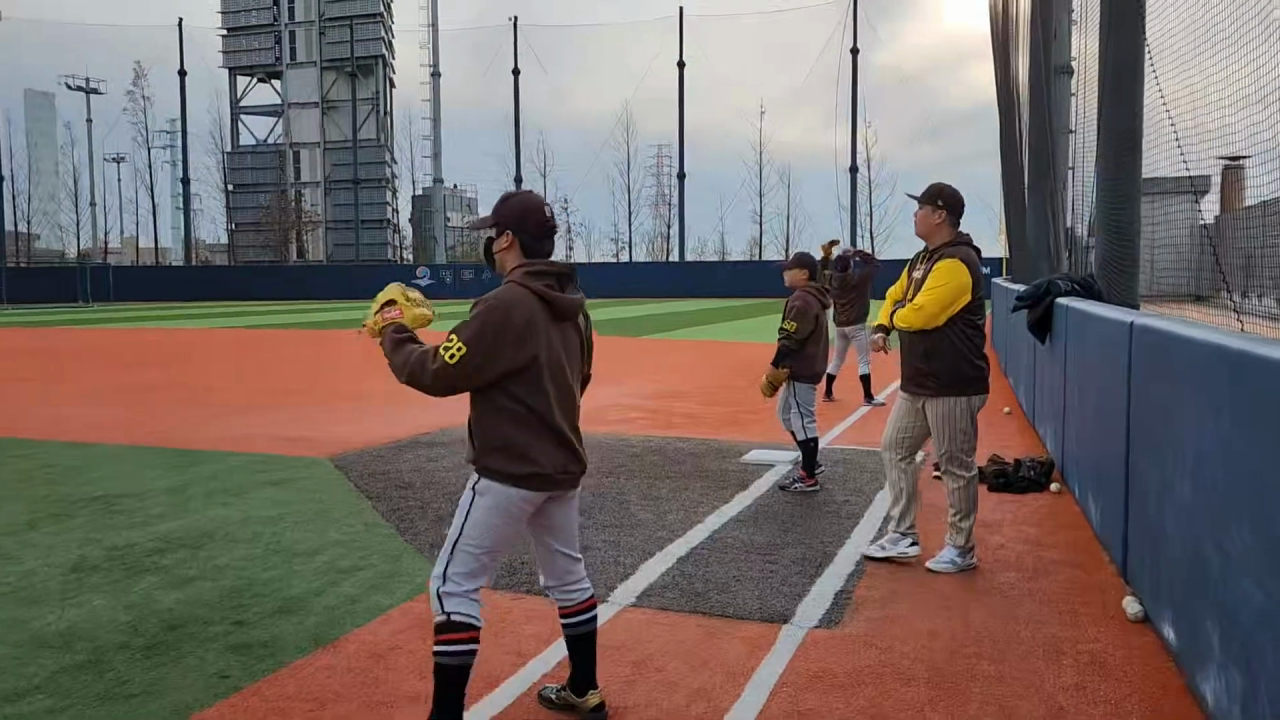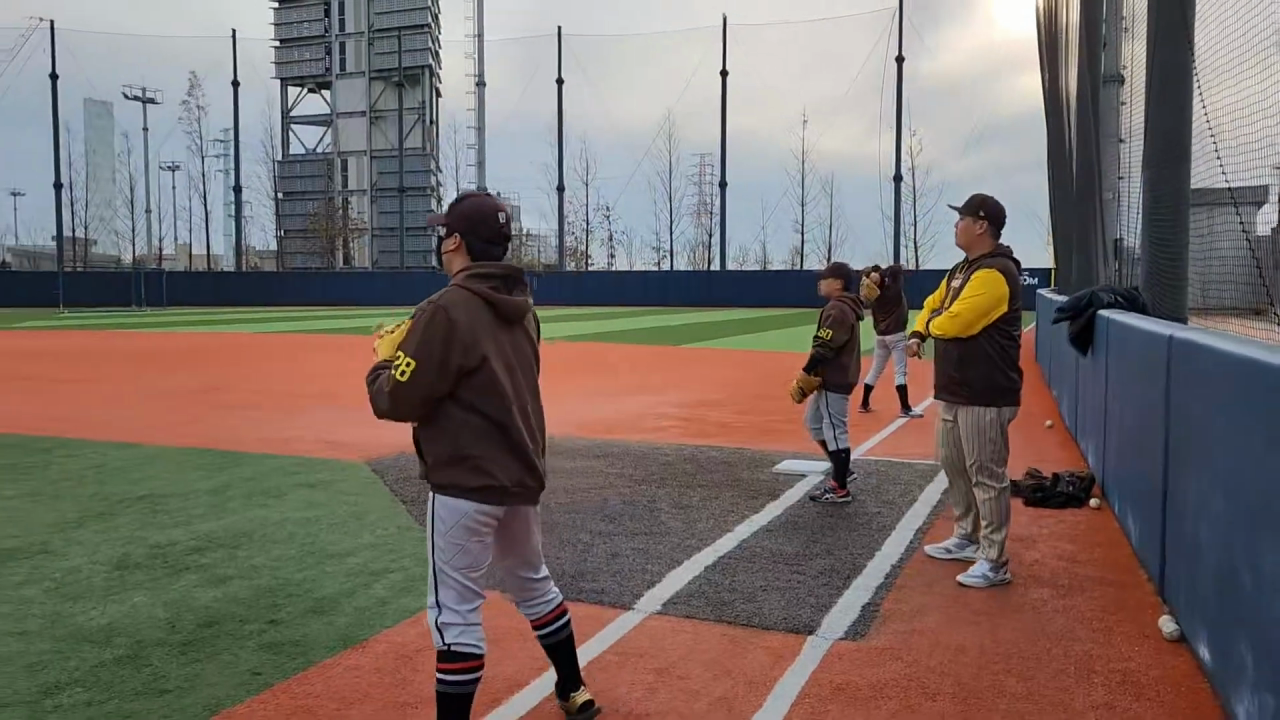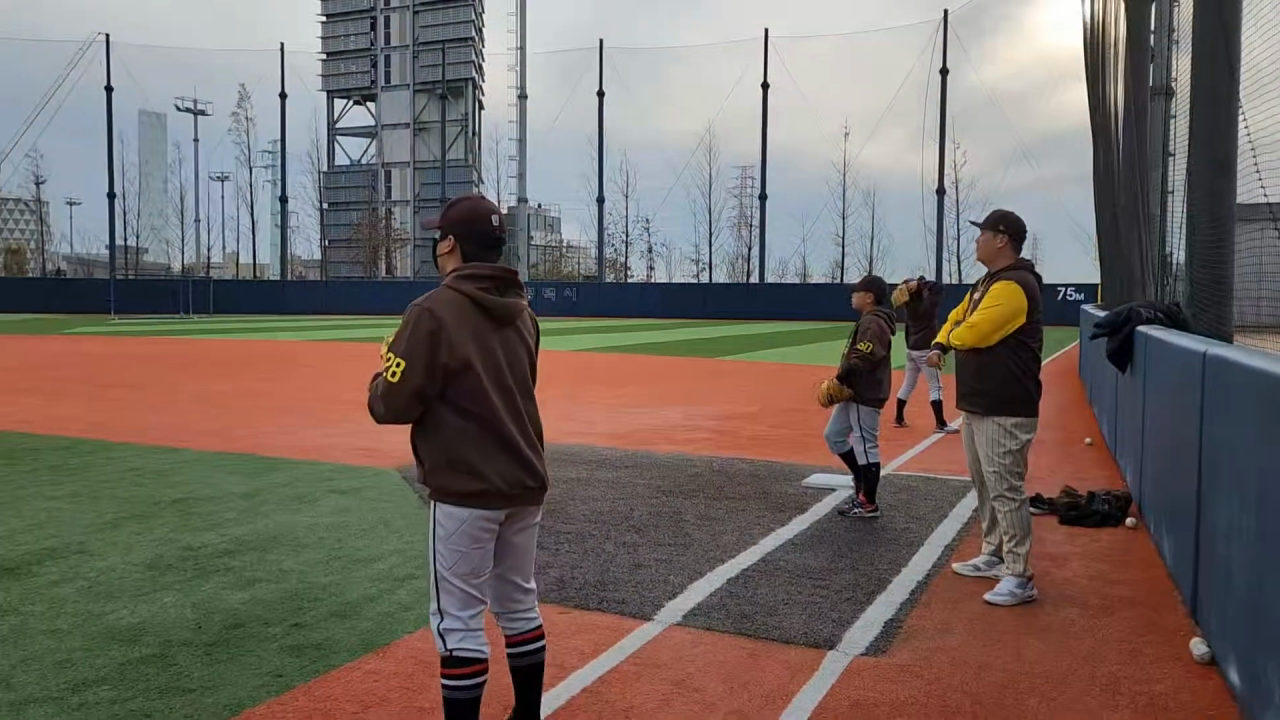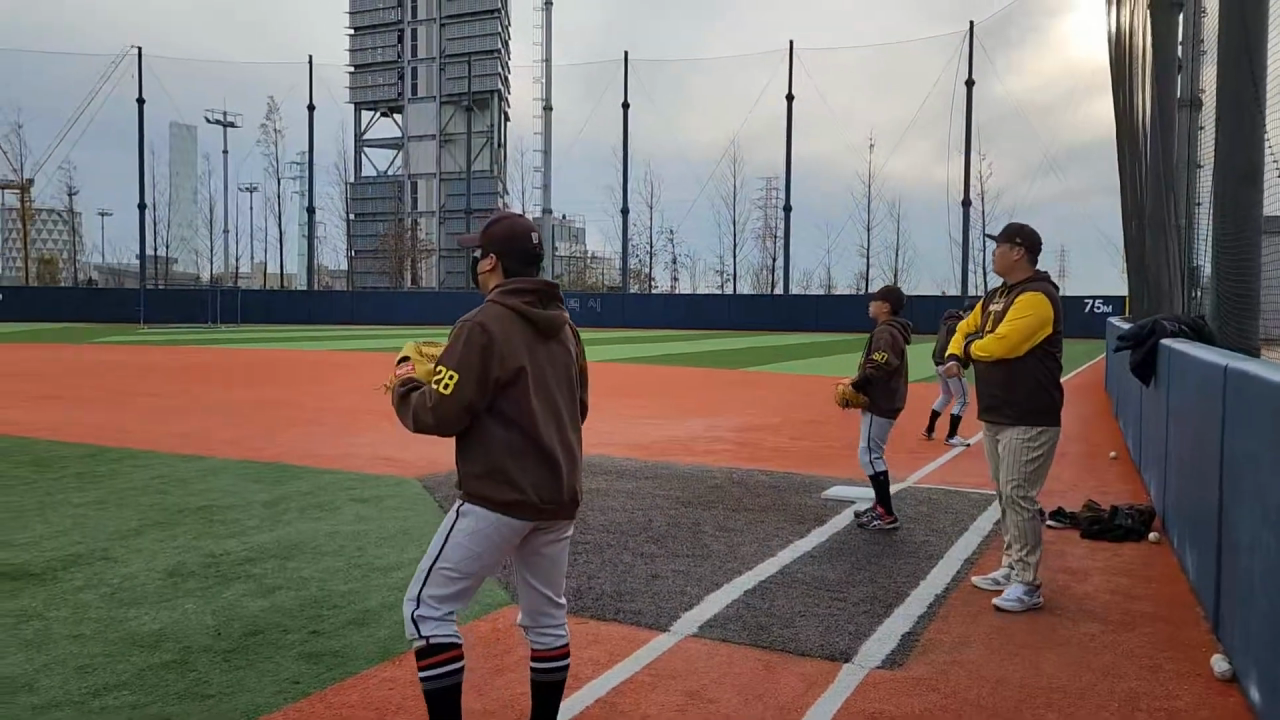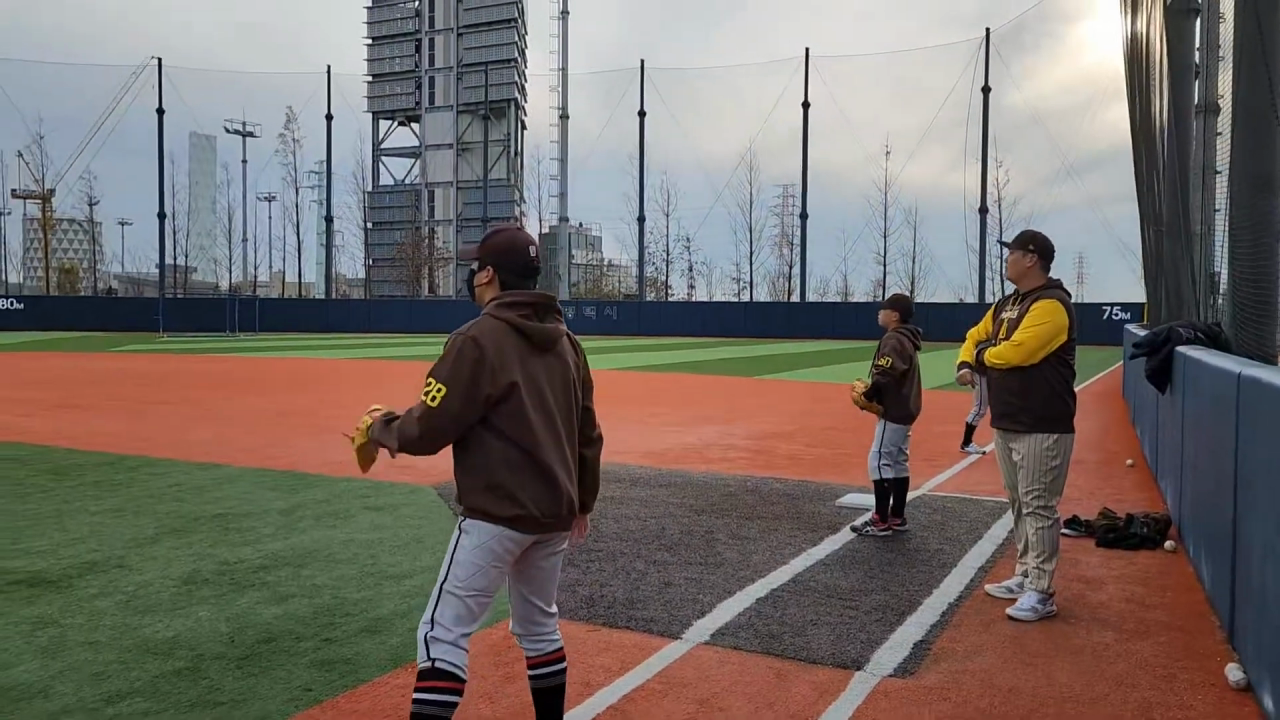
dt=0.4s
person 1, frame 1
left shoulder: (503, 306)
right shoulder: (573, 305)
left elbow: (438, 375)
left wrist: (393, 335)
left hip: (507, 472)
right hip: (561, 467)
left knee: (455, 588)
right knee: (568, 575)
person 1, frame 2
left shoulder: (443, 310)
right shoulder: (523, 309)
left elbow: (398, 403)
left wrist: (384, 365)
left hip: (466, 484)
right hip: (523, 478)
left knee: (456, 613)
right knee: (533, 586)
person 1, frame 3
left shoulder: (434, 312)
right shoulder: (522, 312)
left elbow: (393, 405)
left wrist: (383, 378)
left hip: (465, 491)
right hip: (525, 484)
left knee: (457, 620)
right knee: (518, 604)
person 1, frame 4
left shoulder: (482, 326)
right shoulder: (564, 328)
left elbow: (439, 416)
left wrist: (403, 387)
left hip: (495, 500)
right hip: (558, 500)
left knee: (427, 608)
right knee: (547, 618)
person 1, frame 5
left shoulder: (474, 341)
right shoulder: (565, 340)
left elbow: (427, 430)
right elbow: (588, 434)
left wrist: (385, 428)
right wrist: (581, 501)
left hip: (495, 515)
right hip: (555, 512)
left knee: (444, 632)
right knee: (538, 625)
person 2, frame 1
left shoulder: (957, 263)
right shoulder: (922, 260)
left elbow: (920, 315)
right elbow: (895, 296)
left wrist: (895, 315)
right wrist: (882, 328)
left hip: (953, 386)
right hip: (917, 383)
left knee: (956, 466)
right knee: (896, 448)
left ankle: (961, 548)
right ankle: (902, 535)
person 2, frame 2
left shoulder: (995, 273)
right shoulder: (962, 270)
left elbow: (953, 323)
right elbow: (933, 306)
left wrist: (931, 324)
right wrist: (917, 334)
left hip: (985, 396)
right hip: (954, 392)
left knee: (987, 476)
right knee: (955, 469)
left ankle: (994, 562)
right ankle: (966, 539)
person 2, frame 3
left shoulder: (1014, 285)
right shoulder: (986, 283)
left elbow: (973, 333)
right elbow: (957, 319)
left wrist: (951, 336)
right wrist: (939, 346)
left hip: (1006, 408)
right hip: (977, 403)
left knee: (1005, 489)
right knee: (984, 484)
left ankle: (1018, 577)
right ankle: (993, 556)
person 2, frame 4
left shoulder: (1037, 297)
right shoulder: (995, 297)
left elbow: (1000, 345)
right elbow: (966, 330)
left wrist: (970, 347)
right wrist: (954, 357)
left hip: (1030, 419)
right hip: (995, 415)
left knee: (1020, 497)
right knee: (1006, 496)
left ankle: (1028, 585)
right ankle: (1011, 569)
person 2, frame 5
left shoulder: (1051, 305)
right shoulder: (1005, 305)
left elbow: (1015, 352)
right elbow: (976, 337)
left wrist: (983, 355)
right wrist: (965, 364)
left hip: (1043, 426)
right hip: (1006, 422)
left knee: (1039, 506)
right knee: (1019, 503)
left ankle: (1041, 593)
right ankle: (1024, 577)
person 3, frame 1
left shoulder: (801, 300)
right shoulder: (814, 298)
left elbow: (790, 338)
left wrist: (774, 366)
right wrist: (782, 366)
left hip: (801, 370)
right hip: (803, 367)
left knee: (803, 420)
right knee: (787, 414)
left ankle: (808, 477)
right ankle: (810, 463)
person 3, frame 2
left shoulder: (836, 309)
right shoulder: (845, 308)
left elbow: (825, 347)
left wrist: (805, 371)
right wrist: (813, 373)
left hip: (834, 380)
right hip: (830, 377)
left knee: (834, 430)
right knee: (815, 422)
left ankle: (839, 488)
right ankle: (841, 470)
person 3, frame 3
left shoulder: (872, 324)
right shoulder: (870, 321)
left elbow: (861, 360)
left wrist: (838, 379)
right wrist: (841, 381)
left hip: (865, 395)
right hip: (854, 392)
left knee: (865, 445)
right knee: (833, 435)
left ankle: (868, 503)
right ankle: (863, 479)
person 3, frame 4
left shoulder: (884, 333)
right shoulder: (892, 332)
left elbow: (877, 369)
left wrist: (854, 386)
right wrist: (859, 385)
left hip: (880, 404)
right hip: (885, 402)
left knee: (870, 456)
right knee: (873, 454)
left ankle: (886, 514)
right ankle: (881, 508)
person 3, frame 5
left shoulder: (893, 340)
right shoulder: (905, 340)
left elbow: (884, 375)
left wrist: (867, 395)
right wrist: (873, 393)
left hip: (893, 411)
right hip: (904, 409)
left knee: (879, 460)
right knee: (898, 461)
left ankle: (881, 521)
right ankle: (897, 516)
